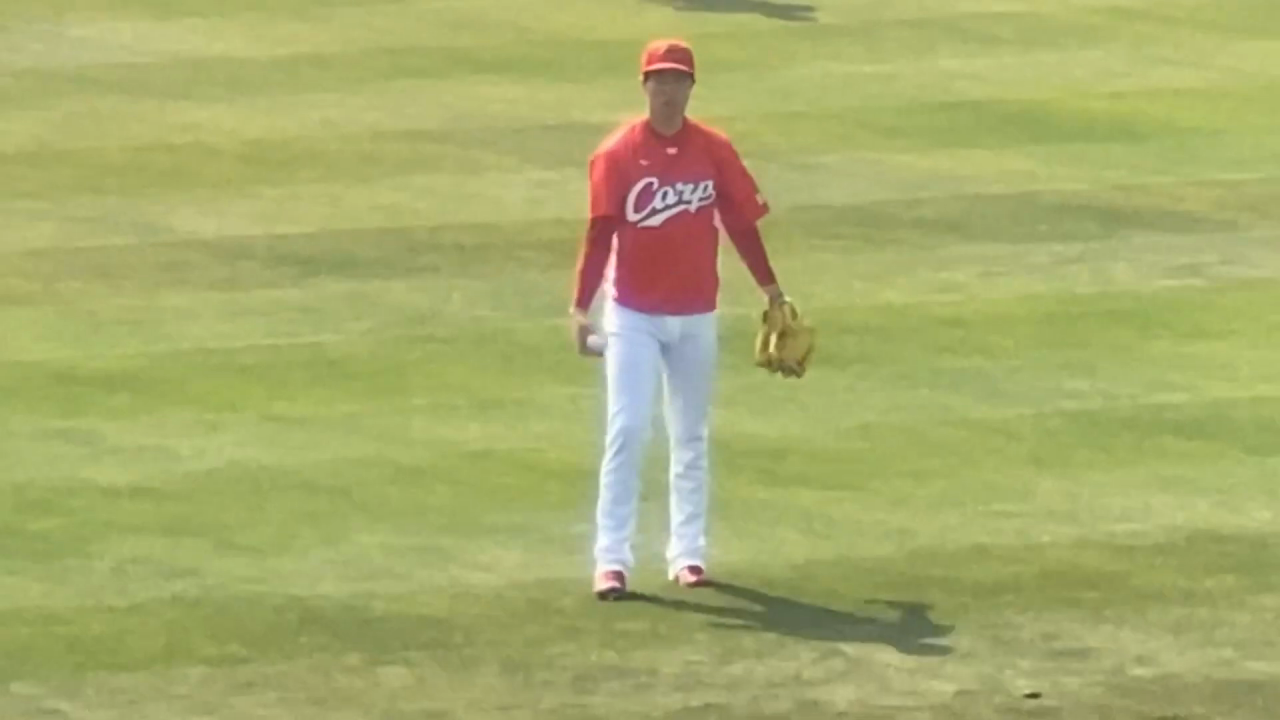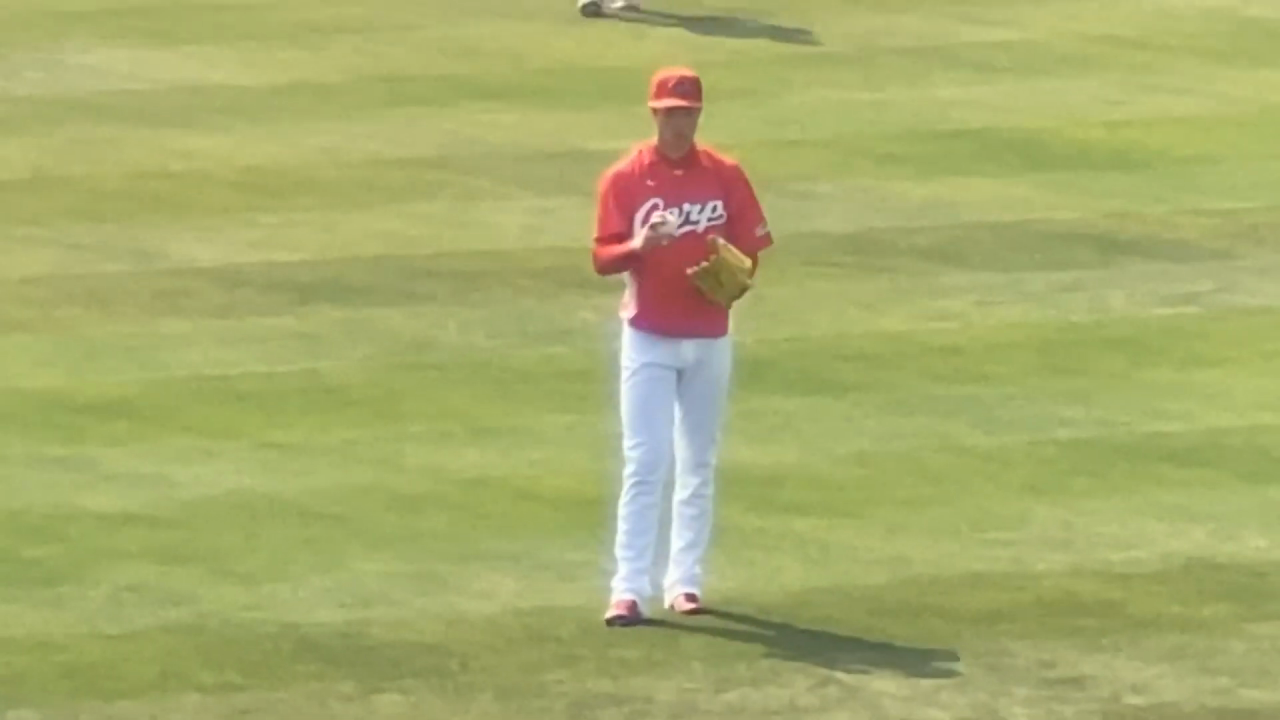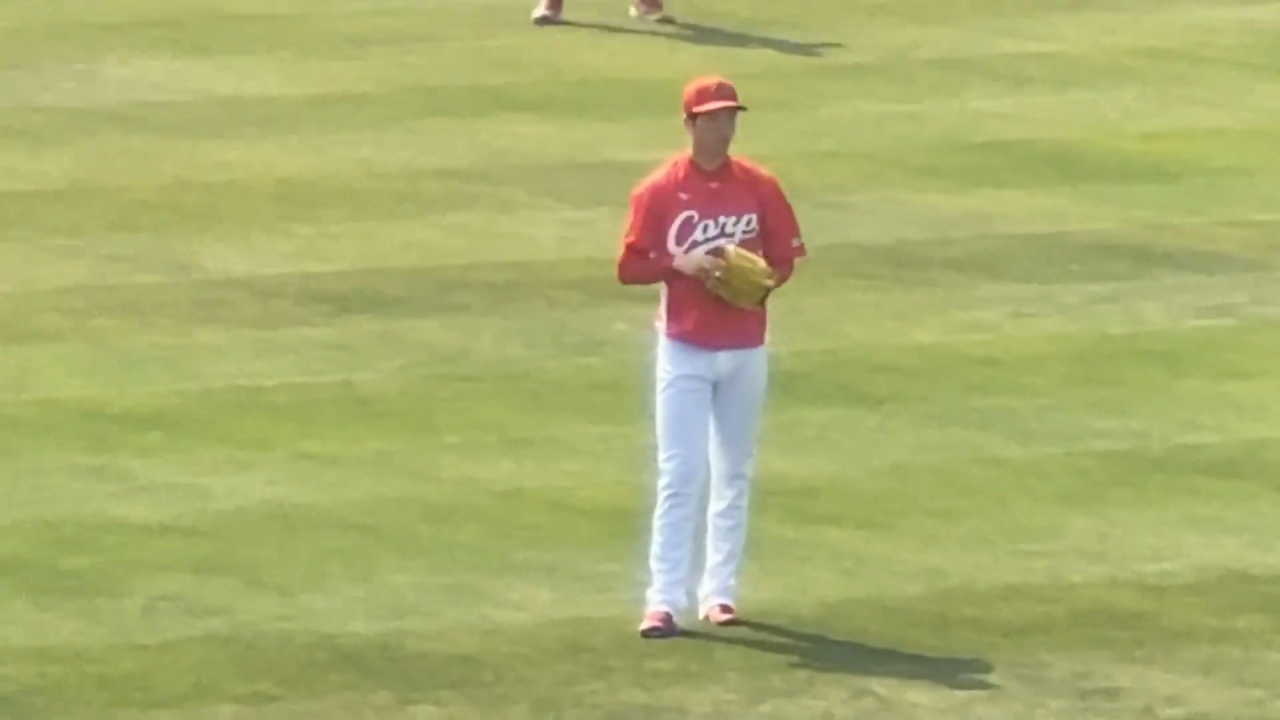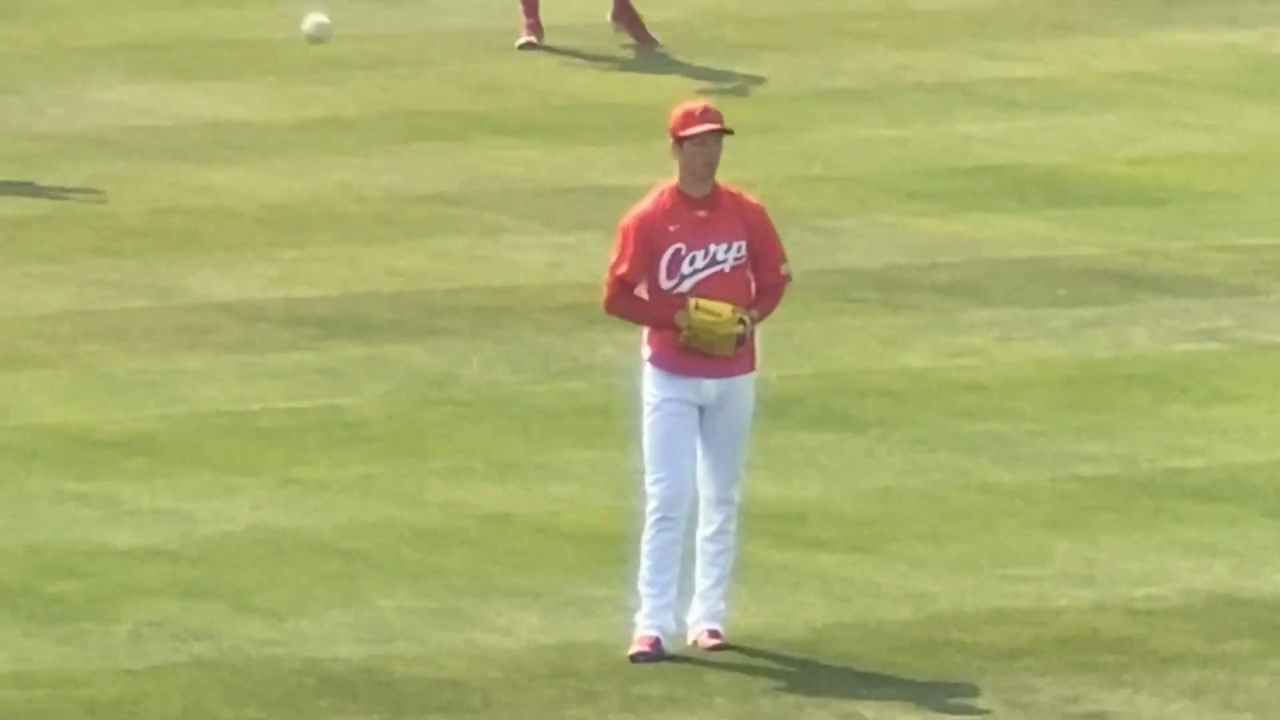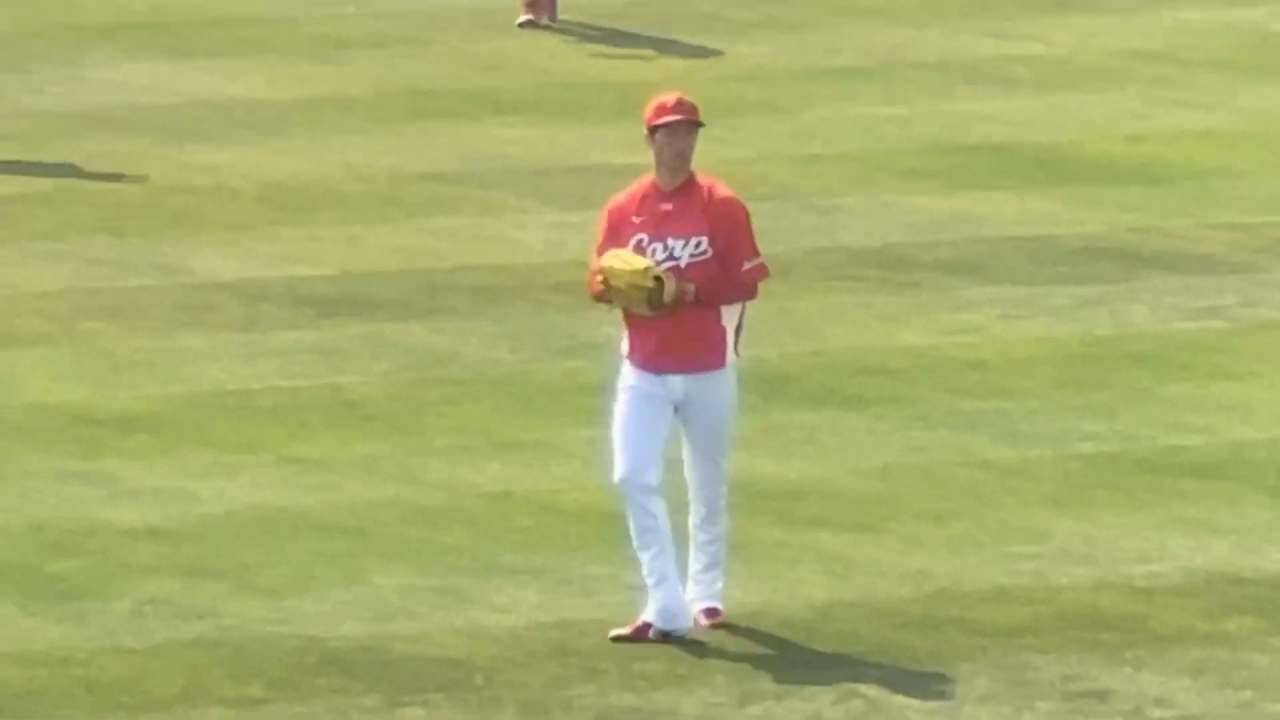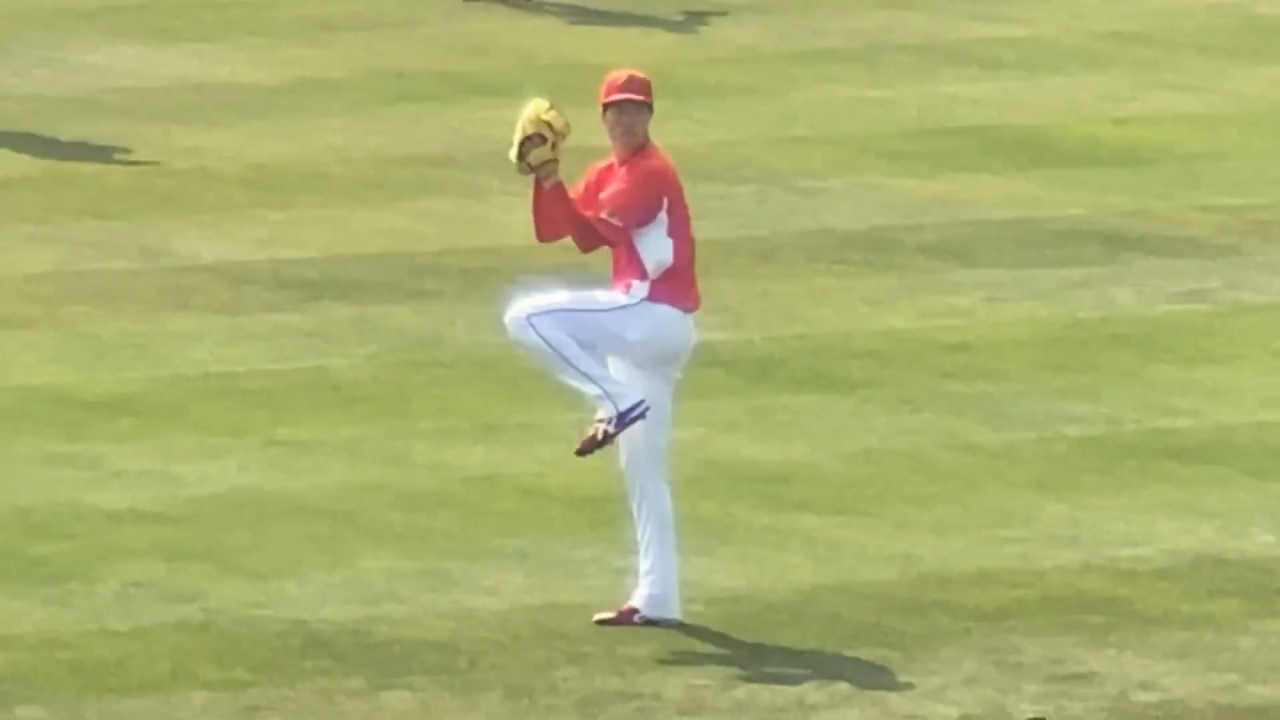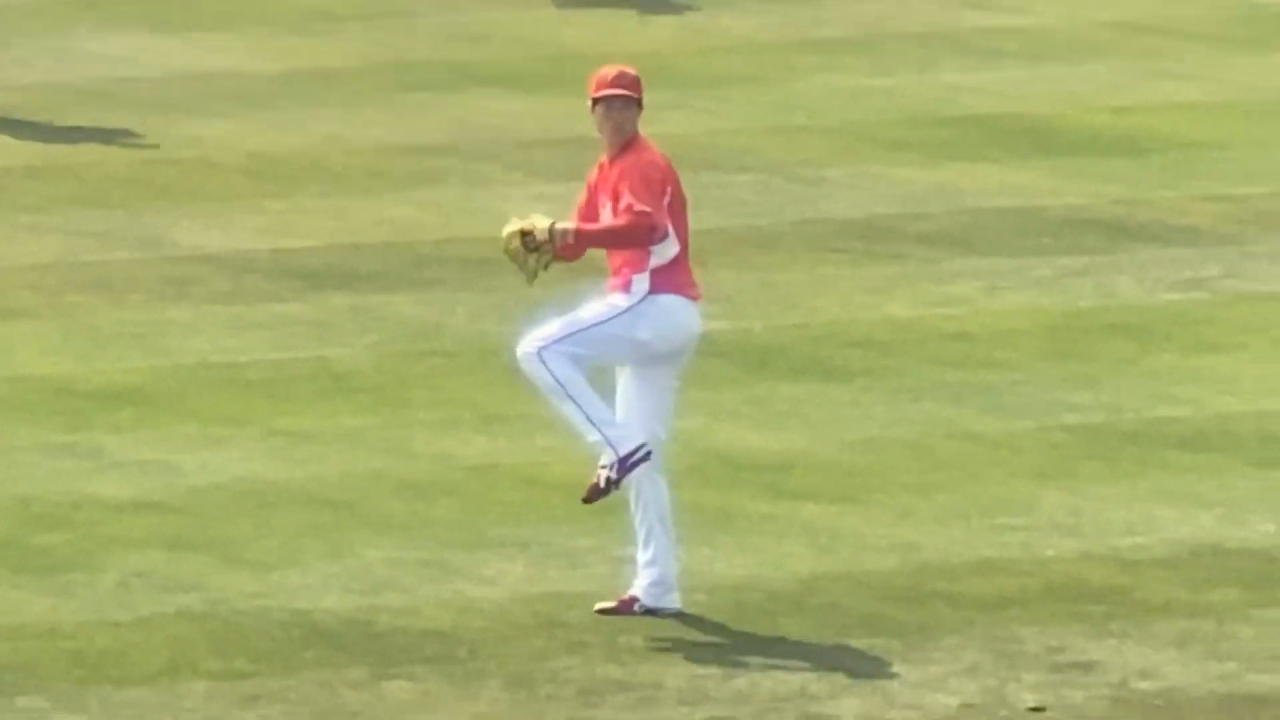
dt=0.7s
person 1, frame 1
left shoulder: (715, 149)
right shoulder: (615, 154)
left elbow: (742, 222)
right elbow: (599, 235)
left wrist: (771, 290)
right wrist: (580, 308)
left hip: (697, 315)
right hip: (633, 313)
left knee: (691, 439)
right knee: (626, 430)
left ankle: (688, 552)
right ankle: (611, 557)
person 1, frame 2
left shoulder: (726, 174)
right shoulder: (623, 178)
left elbow: (751, 251)
right elbow: (602, 260)
right wrist: (640, 244)
left hip: (710, 339)
right hip: (648, 339)
left knee: (698, 464)
right knee: (645, 462)
left ankle: (685, 581)
right ankle: (629, 587)
person 1, frame 3
left shoulder: (759, 185)
right shoulder: (658, 189)
left elbow: (784, 259)
right elbow: (627, 268)
right wrist: (677, 264)
left hip: (746, 349)
right hip: (684, 349)
left knee: (734, 474)
right knee: (680, 473)
left ankle: (720, 592)
right ankle: (664, 598)
person 1, frame 4
left shoulder: (747, 212)
right shoulder: (647, 218)
left elbow: (774, 283)
right elbow: (617, 298)
left wrist: (750, 318)
right wrist: (678, 317)
left hip: (734, 376)
right hip: (671, 377)
left knee: (722, 499)
right knee: (668, 499)
left ankle: (708, 617)
right ankle: (653, 624)
person 1, frame 5
left shoulder: (721, 204)
right shoulder: (622, 209)
left elbow: (746, 283)
right elbow: (597, 283)
left wrist: (687, 293)
left hip: (708, 368)
right hip: (643, 369)
left knee: (708, 489)
right knee: (633, 478)
left ankle: (705, 595)
right ankle: (665, 606)
person 1, frame 6
left shoulder: (652, 172)
right shoulder: (605, 174)
left elbow: (589, 235)
right elbow: (549, 230)
left wrist: (555, 184)
right wrist: (543, 177)
left hip: (654, 314)
right hip: (654, 322)
left knee: (526, 317)
right knee: (643, 466)
left ankle: (614, 406)
right ankle: (657, 599)
person 1, frame 7
left shoulder: (643, 163)
right shoulder: (604, 172)
left elbow: (646, 227)
right elbow: (576, 244)
left wrist: (577, 231)
right wrist: (550, 239)
left hip: (652, 306)
right hip: (667, 316)
left knee: (536, 351)
right knee: (643, 458)
left ankle: (617, 447)
right ankle: (655, 590)
